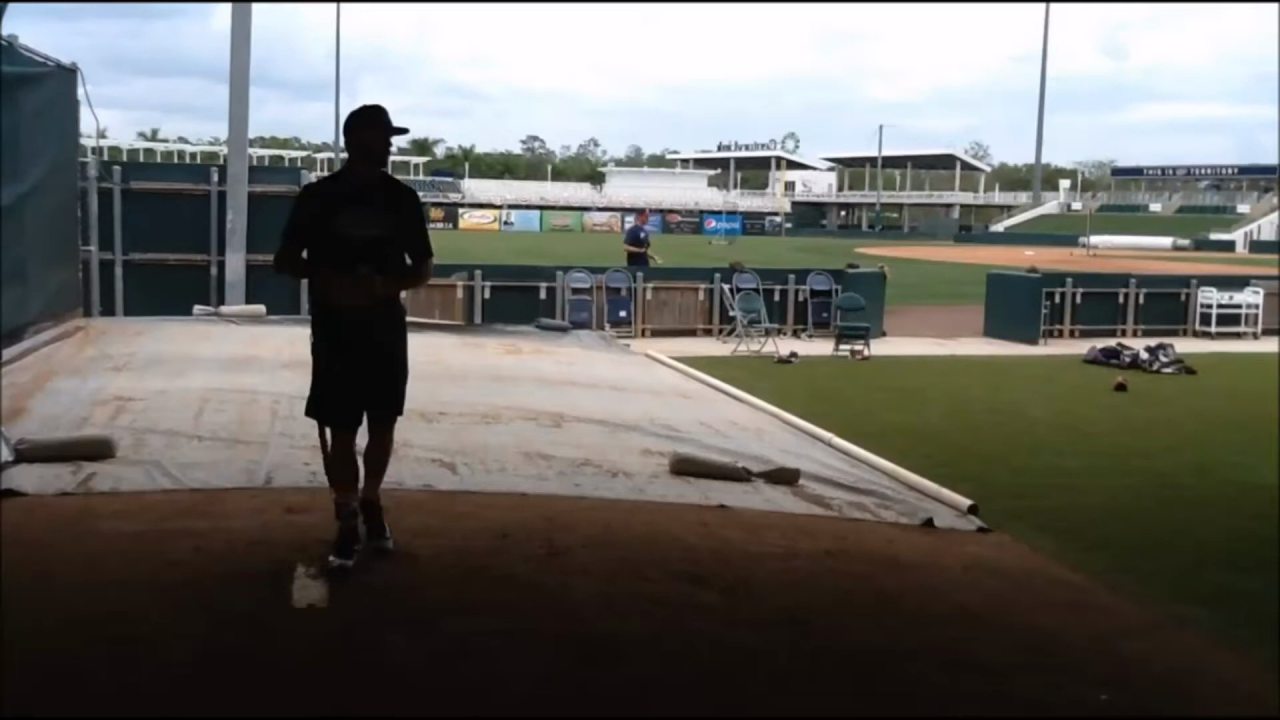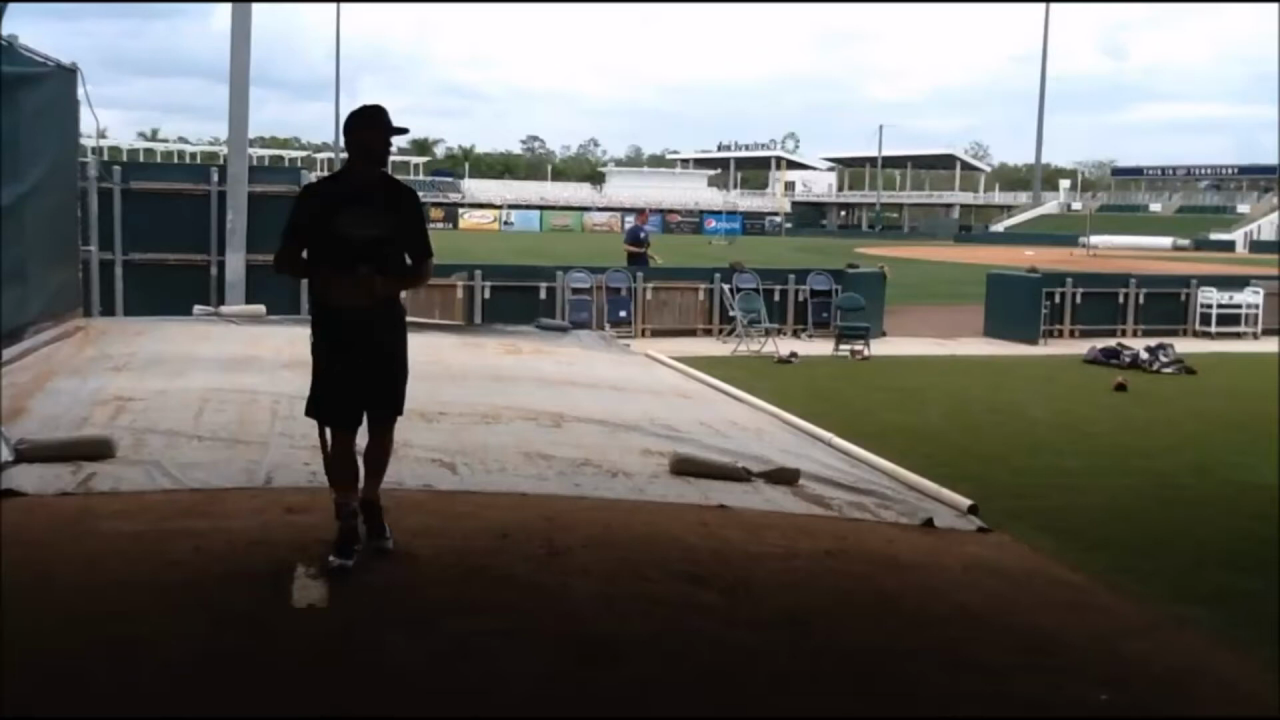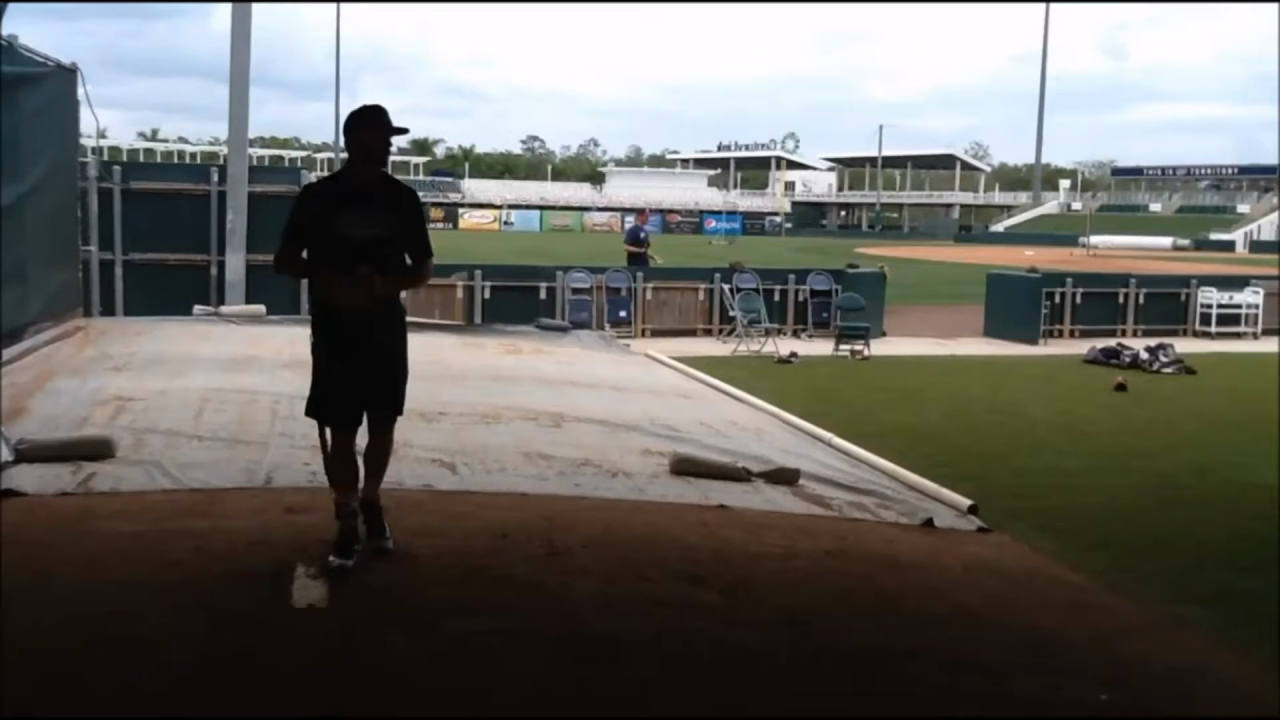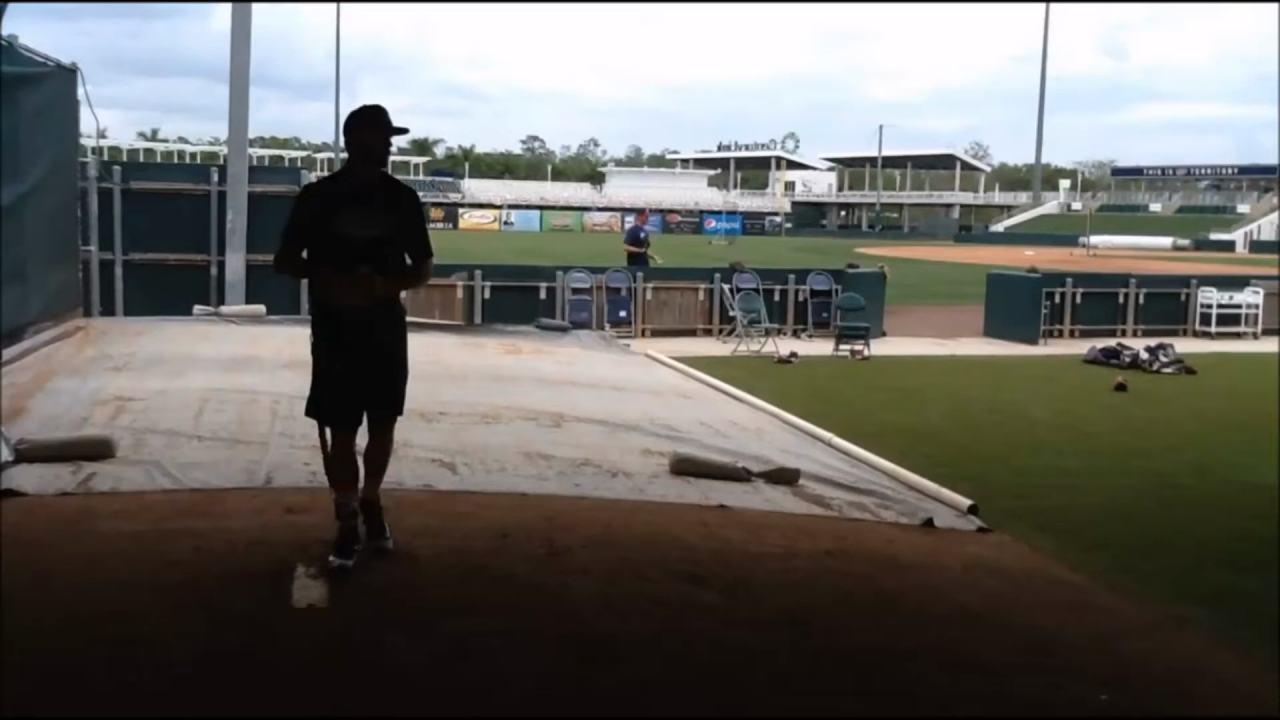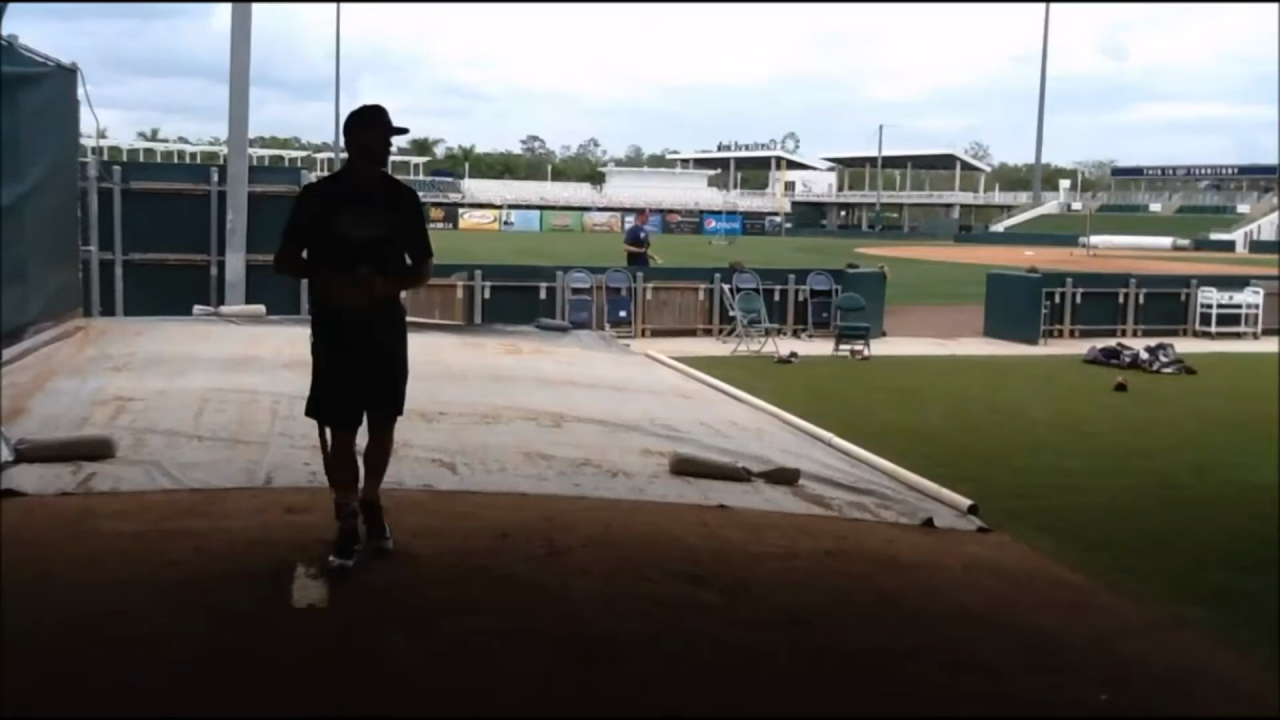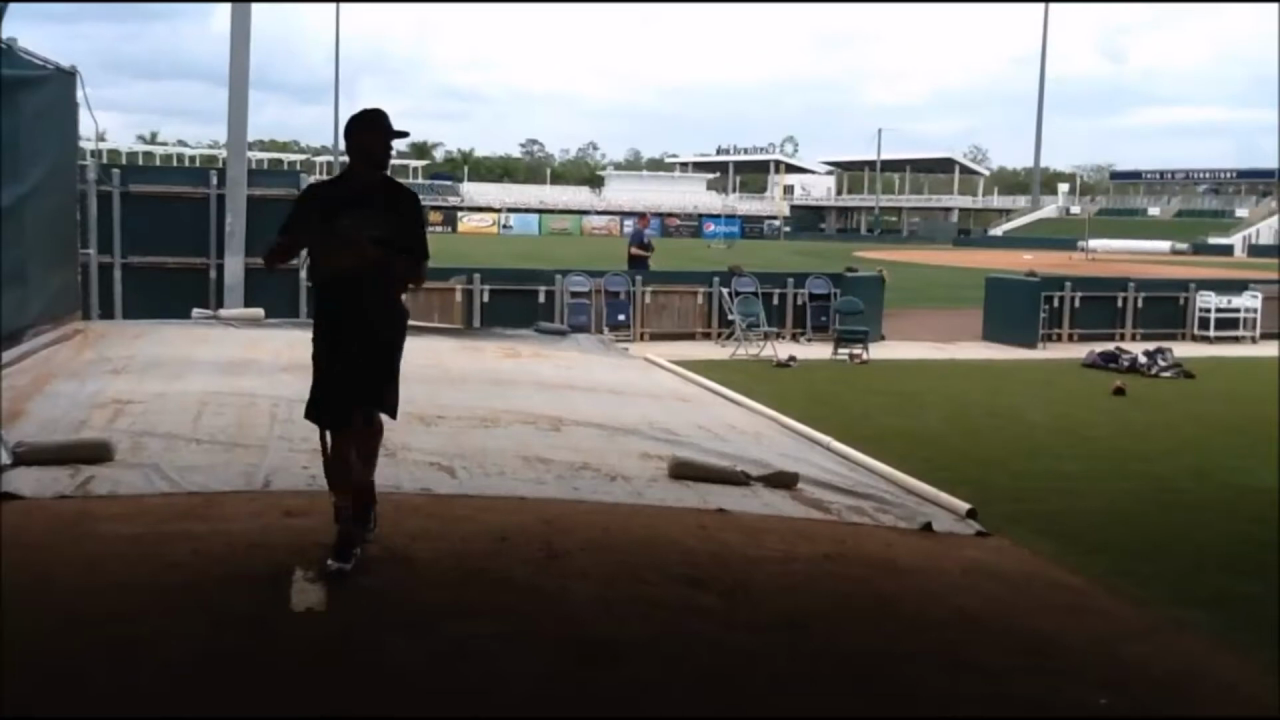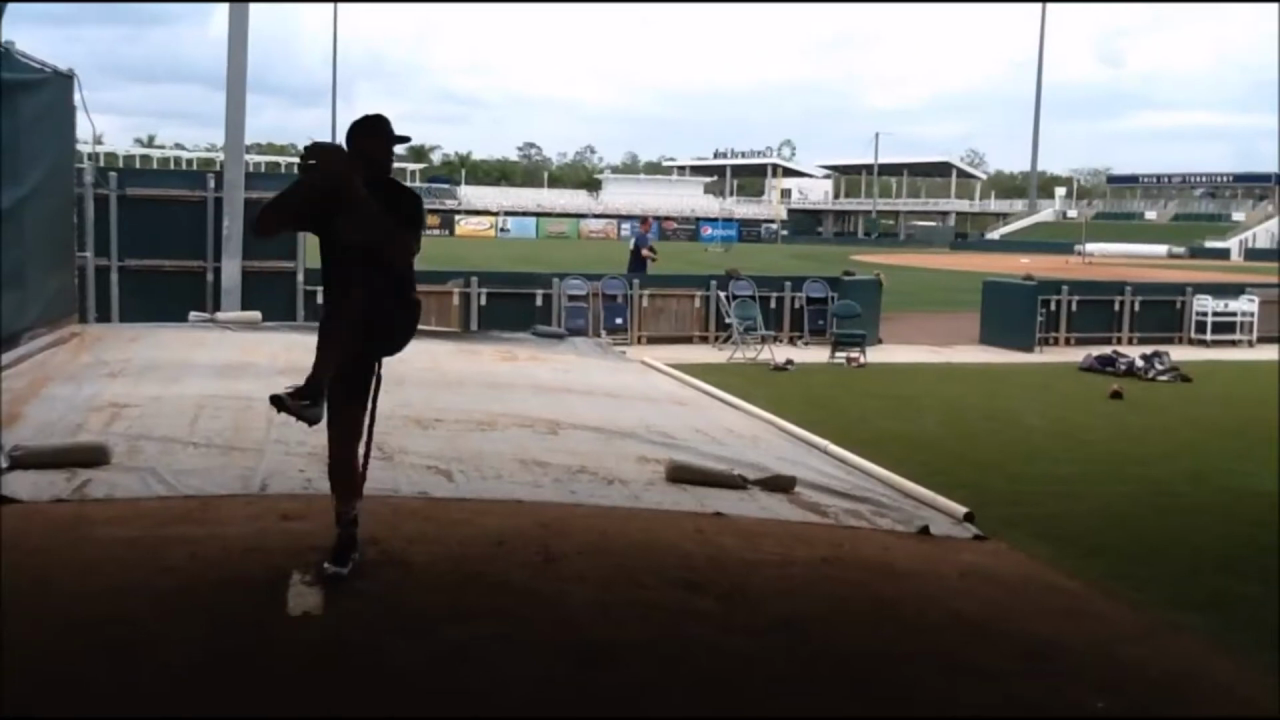
dt=0.2s
person 1, frame 1
left shoulder: (402, 197)
right shoulder: (318, 196)
left elbow: (422, 267)
right elbow: (285, 260)
left wrist: (386, 285)
right wrist: (329, 281)
left hip: (386, 330)
right hip: (334, 331)
left knee: (383, 426)
right knee: (340, 430)
left ankle: (371, 500)
right ankle: (347, 523)
person 1, frame 2
left shoulder: (402, 198)
right shoulder: (318, 196)
left elbow: (422, 267)
right elbow: (285, 260)
left wrist: (387, 284)
right wrist: (328, 280)
left hip: (386, 330)
right hip: (335, 332)
left knee: (382, 427)
right knee: (341, 431)
left ankle: (371, 501)
right ankle: (347, 522)
person 1, frame 3
left shoulder: (402, 198)
right shoulder: (318, 196)
left elbow: (423, 267)
right elbow: (285, 260)
left wrist: (387, 285)
right wrist: (328, 280)
left hip: (386, 330)
right hip: (334, 332)
left knee: (382, 427)
right knee: (340, 431)
left ankle: (371, 501)
right ankle: (347, 523)
person 1, frame 4
left shoulder: (401, 197)
right shoulder: (318, 196)
left elbow: (423, 268)
right elbow: (284, 260)
left wrist: (387, 285)
right wrist: (329, 281)
left hip: (386, 330)
right hip: (334, 331)
left knee: (383, 427)
right knee: (340, 431)
left ankle: (371, 501)
right ankle: (347, 523)
person 1, frame 5
left shoulder: (402, 198)
right shoulder: (318, 196)
left elbow: (423, 267)
right elbow: (284, 261)
left wrist: (387, 285)
right wrist: (327, 280)
left hip: (385, 329)
right hip: (335, 330)
left knee: (382, 427)
right knee: (340, 430)
left ankle: (370, 501)
right ankle: (347, 523)
person 1, frame 6
left shoulder: (402, 200)
right shoulder: (319, 198)
left elbow: (418, 272)
right elbow: (273, 258)
left wrist: (374, 258)
right wrist: (318, 251)
left hip: (382, 324)
right hip: (334, 326)
left knee: (367, 420)
right knee: (337, 429)
left ankle: (362, 492)
right ankle: (348, 526)
person 1, frame 7
left shoulder: (402, 200)
right shoulder: (325, 197)
left elbow: (405, 254)
right elbow: (263, 226)
left wrist: (356, 192)
right wrist: (303, 183)
left hip: (392, 317)
right hip: (346, 332)
left knee: (353, 284)
right knee: (343, 431)
left ankle: (313, 389)
right ankle: (347, 532)
